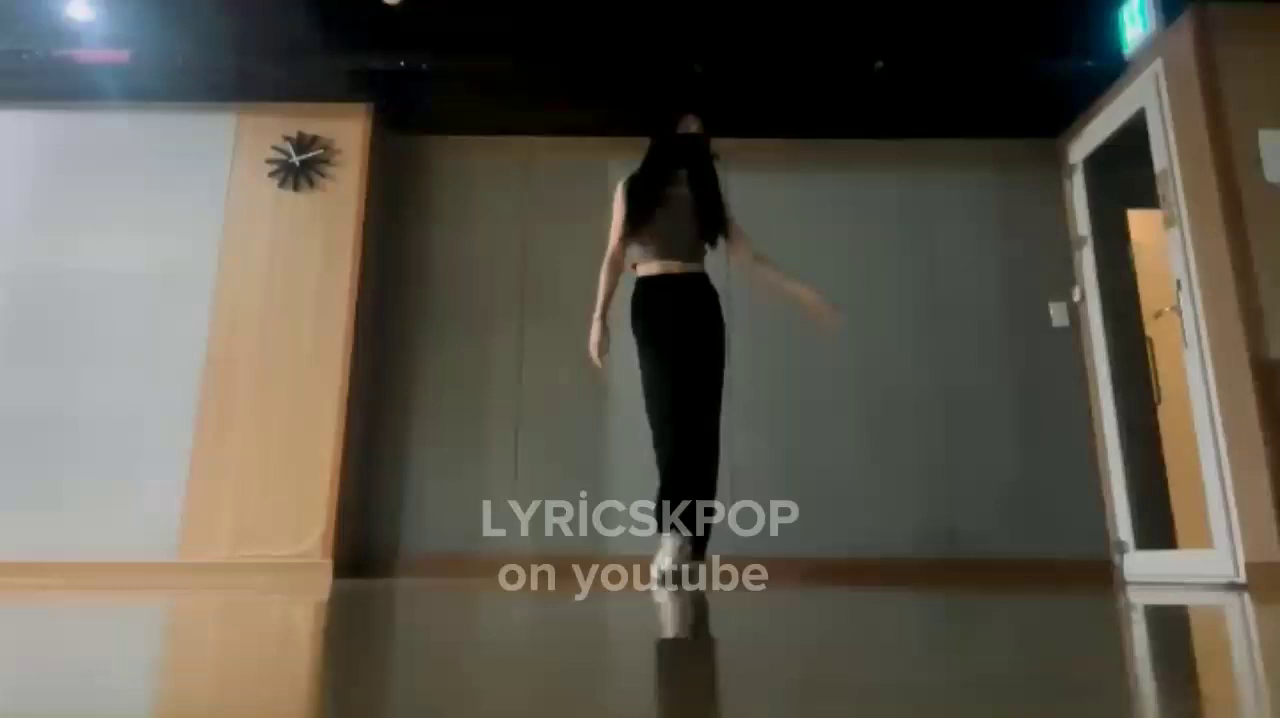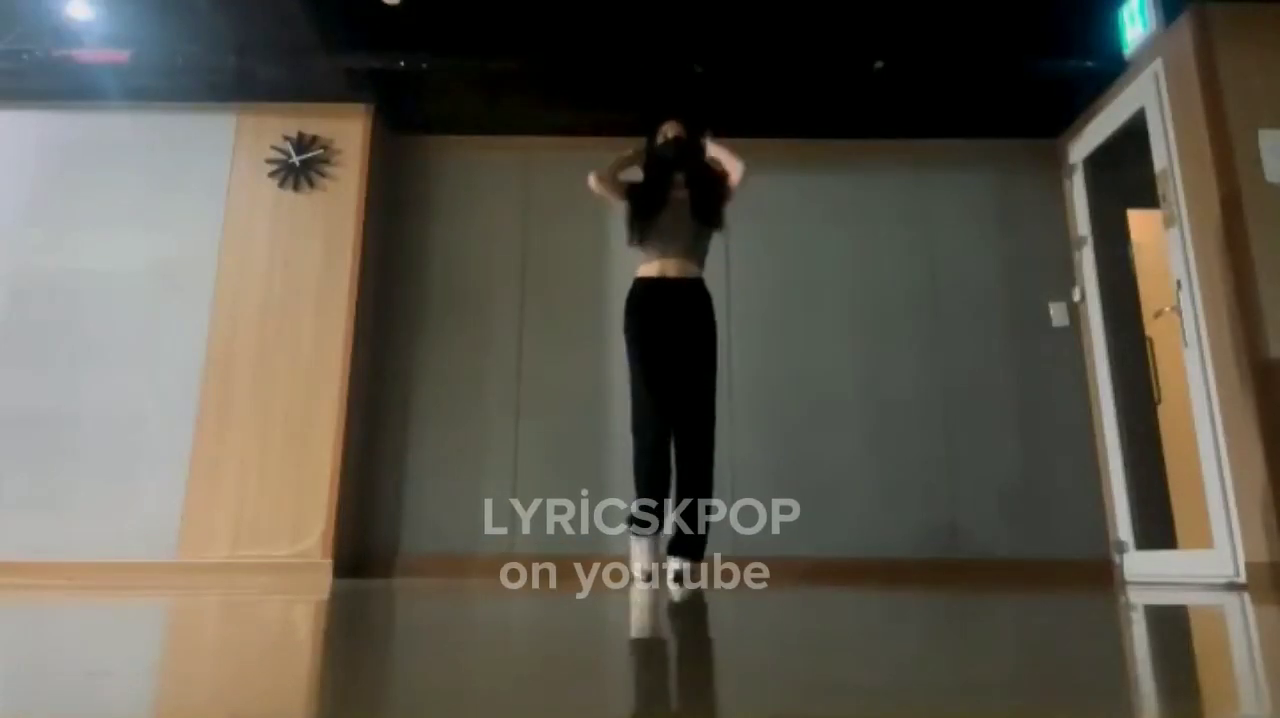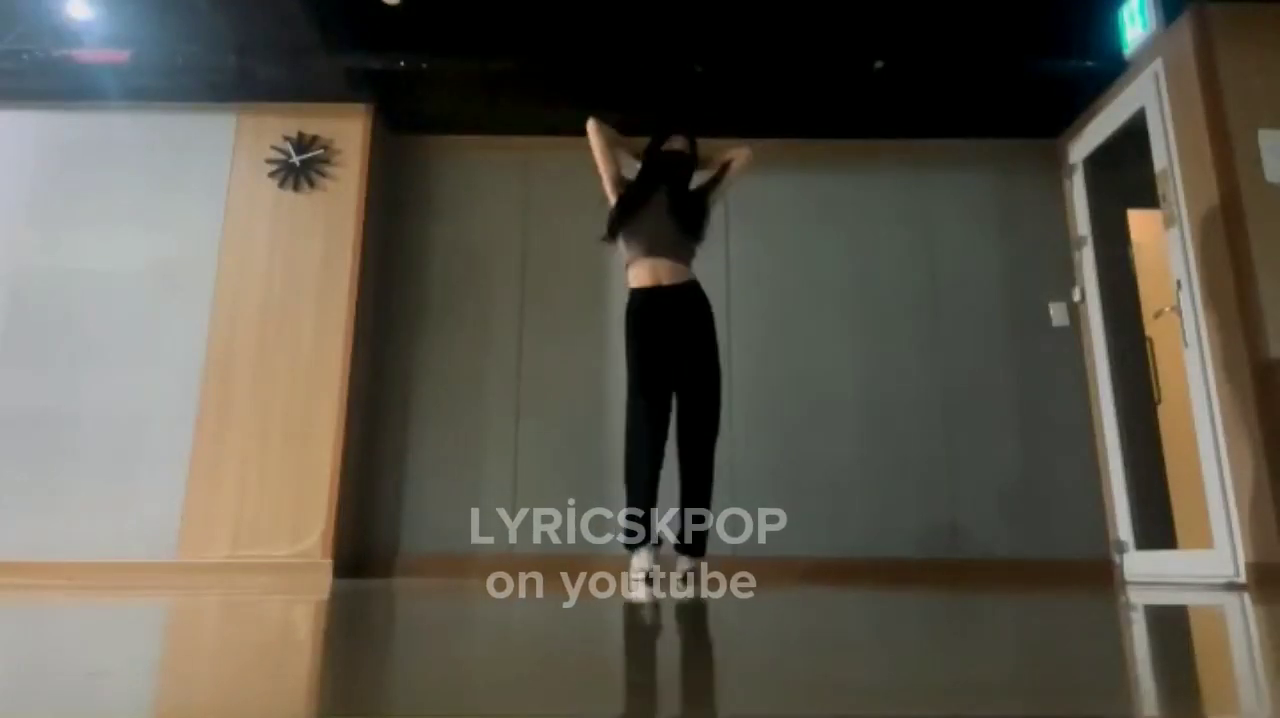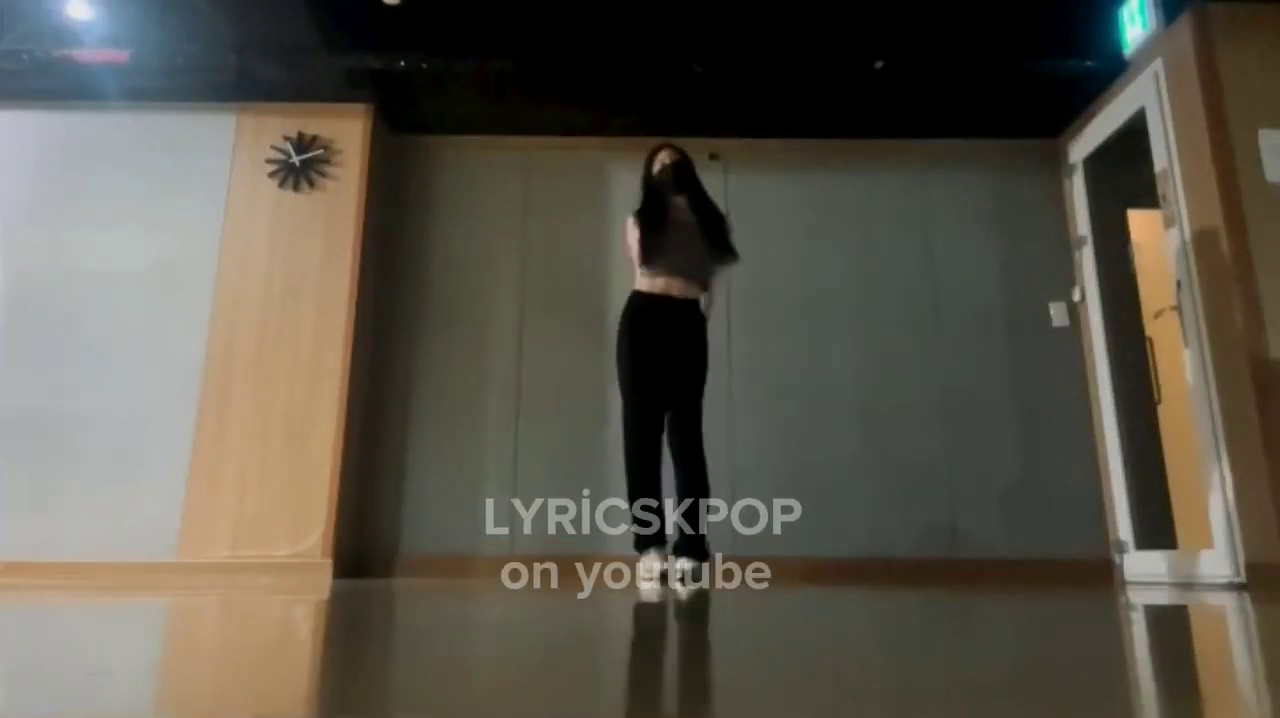
dt=0.7s
person 1, frame 1
left shoulder: (707, 197)
right shoulder: (633, 189)
left elbow: (746, 257)
right elbow: (614, 256)
left wrist: (801, 293)
right wrist: (599, 317)
left hip: (700, 303)
right hip: (652, 302)
left knee: (701, 420)
right knee: (669, 411)
left ankle: (689, 544)
right ankle: (672, 531)
person 1, frame 2
left shoulder: (709, 193)
right shoulder: (637, 195)
left elbow: (739, 171)
right elbow: (596, 180)
left wrist: (711, 147)
right wrist: (632, 158)
left hip: (693, 306)
right hip: (646, 302)
left knee: (695, 422)
right knee: (653, 412)
left ankle: (684, 550)
right ankle: (645, 529)
person 1, frame 3
left shoulder: (695, 202)
right shoulder: (625, 196)
left elbow: (741, 157)
right elbow: (595, 129)
left wrist: (700, 162)
right wrist: (638, 154)
left hip: (690, 309)
right hip: (644, 311)
left knee: (698, 428)
right knee: (646, 425)
left ankle: (689, 552)
right ankle: (642, 548)
person 1, frame 4
left shoulder: (711, 222)
right shoulder: (641, 221)
right elbow: (641, 274)
right wrist: (627, 343)
left hip: (688, 325)
right hip: (645, 319)
left knee: (685, 435)
right knee: (642, 433)
left ankle: (690, 551)
right ankle: (651, 547)
